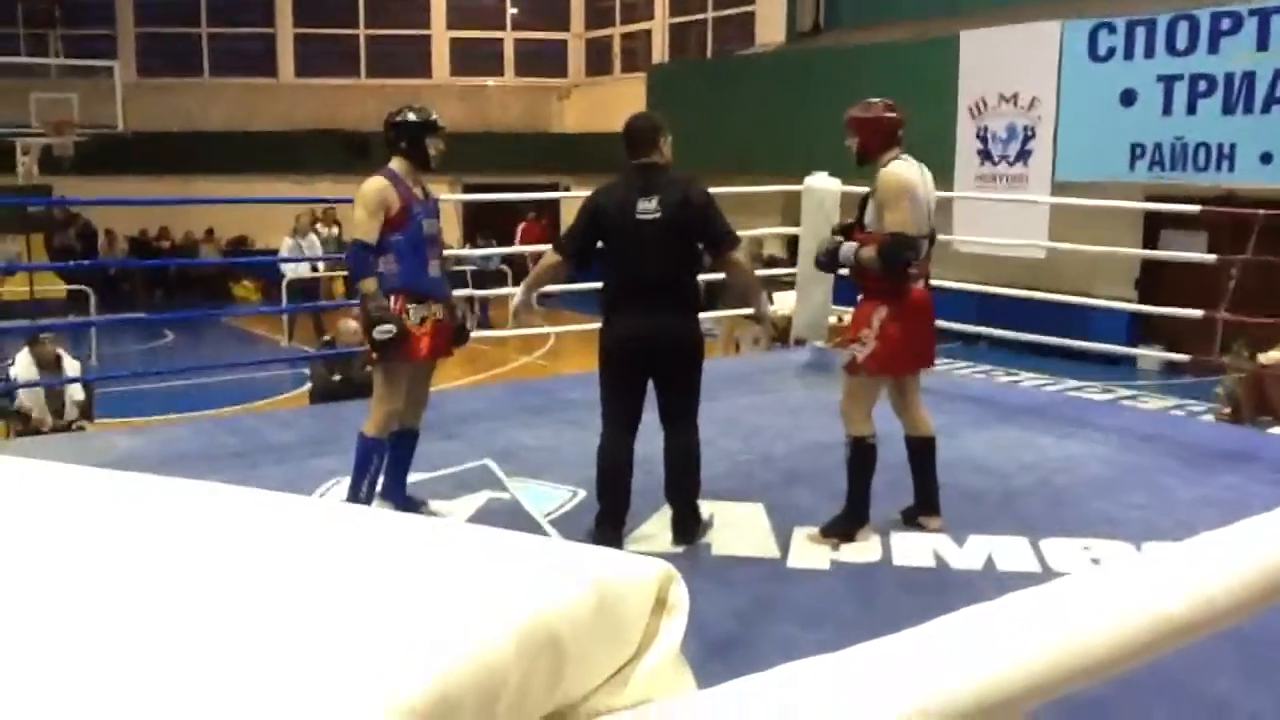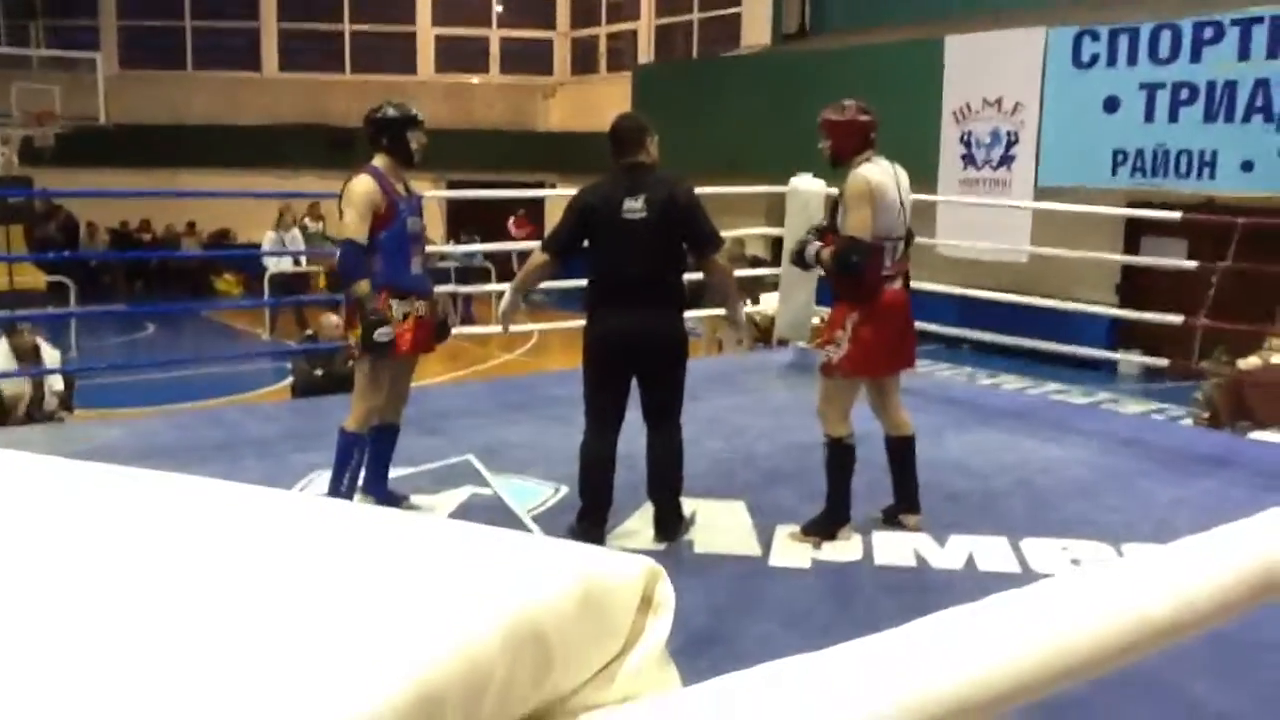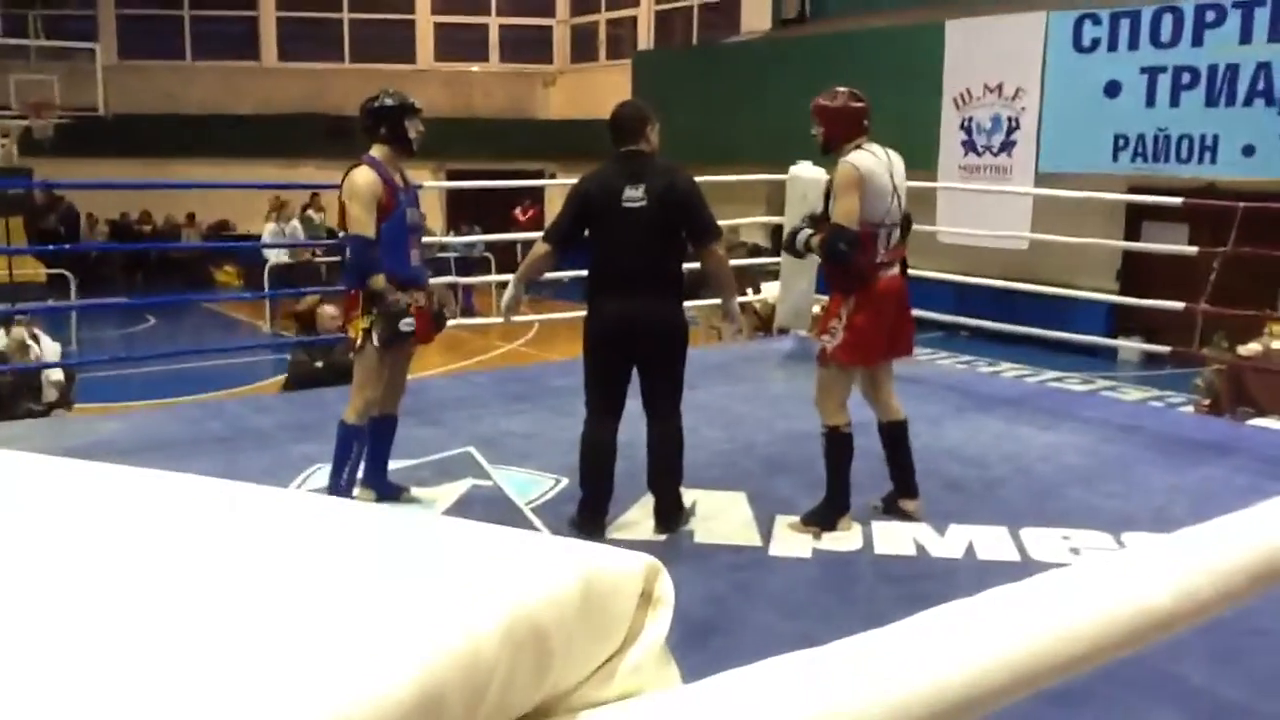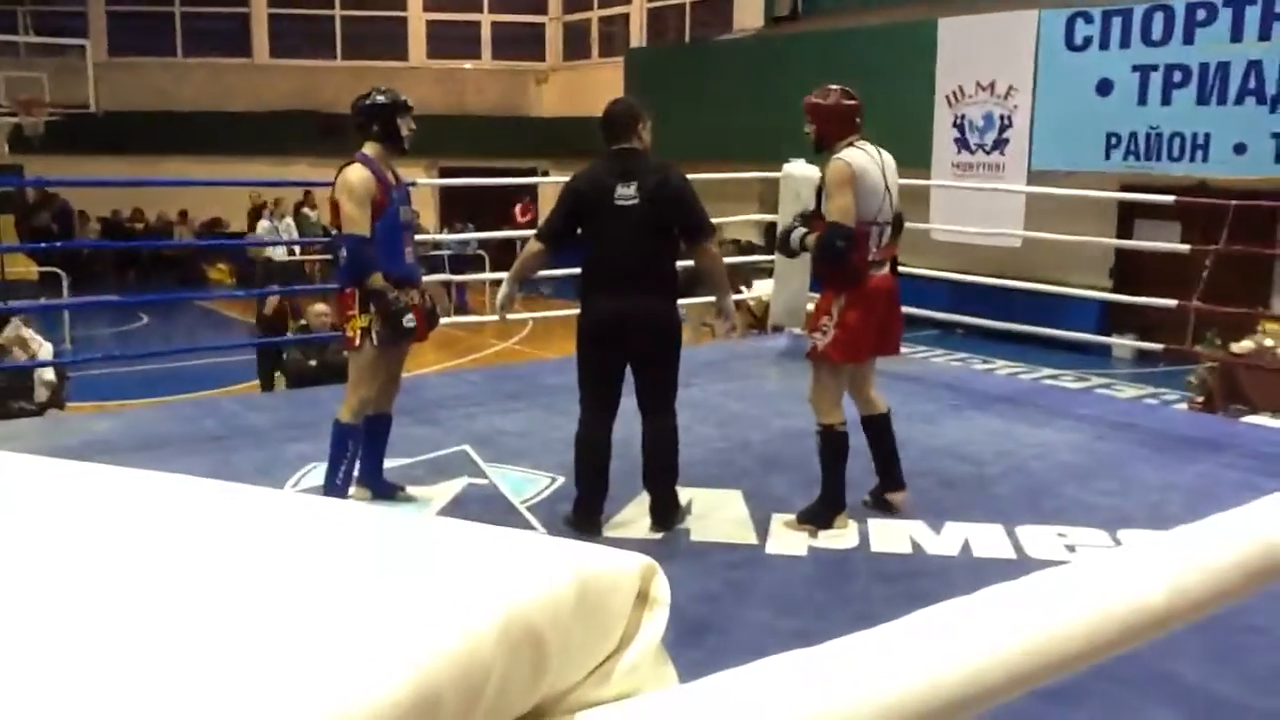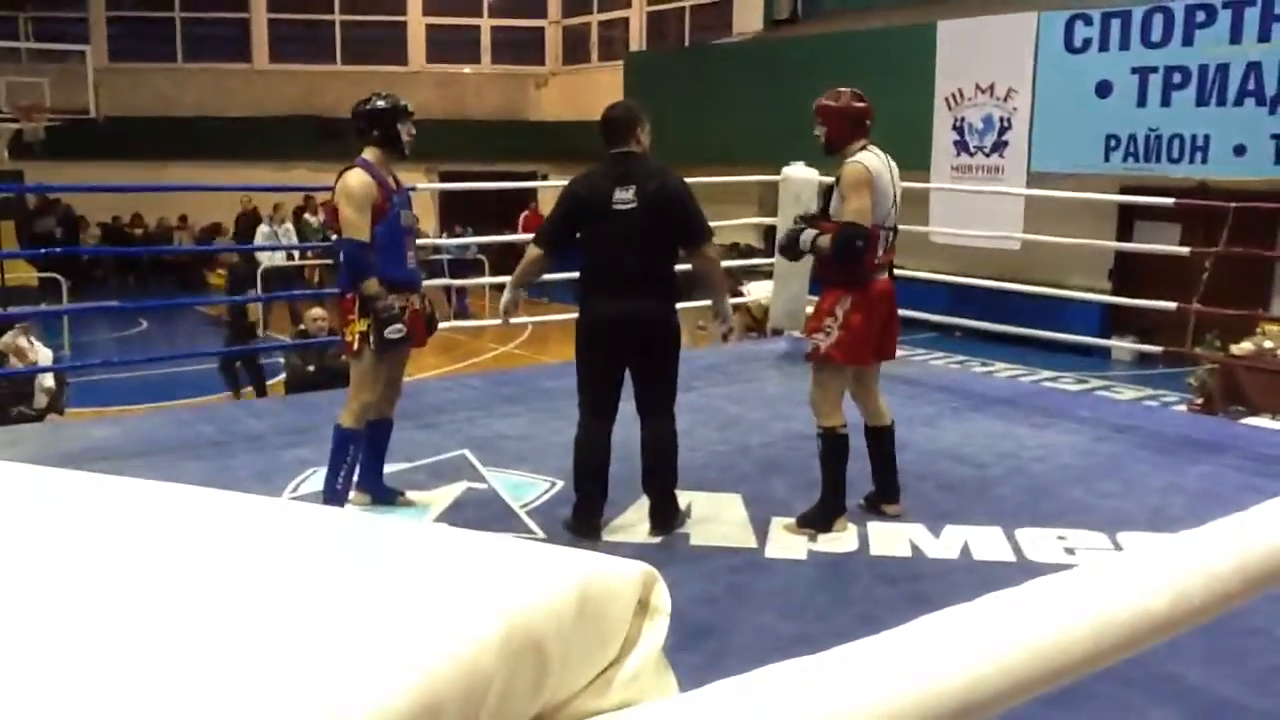
dt=0.2s
person 1, frame 1
left shoulder: (891, 178)
right shoulder: (917, 172)
left elbow: (896, 254)
left wrist: (847, 252)
right wrist: (859, 238)
left hip: (888, 305)
right hip: (912, 299)
left knee: (854, 408)
right knee: (909, 403)
left ankle: (855, 519)
right ankle: (927, 508)
person 1, frame 2
left shoulder: (859, 181)
right shoulder: (895, 173)
left elbow: (853, 258)
left wrist: (815, 251)
right wrist: (834, 239)
left hip: (864, 306)
right hip: (893, 299)
left knee: (832, 409)
right knee: (888, 404)
left ankle: (836, 517)
right ankle: (907, 506)
person 1, frame 3
left shoulder: (850, 168)
right shoulder: (891, 159)
left elbow: (841, 247)
left wrist: (805, 238)
left hip: (859, 294)
right hip: (890, 286)
left knee: (830, 399)
right knee: (881, 392)
left ankle: (836, 508)
right ankle: (906, 493)
person 1, frame 4
left shoulder: (842, 165)
right shoulder: (882, 157)
left elbow: (837, 244)
left wrist: (798, 237)
left hip: (850, 292)
right hip: (879, 285)
left knee: (825, 397)
right knee: (863, 388)
left ankle: (831, 506)
right ankle: (892, 484)
person 1, frame 5
left shoulder: (856, 168)
right shoulder: (882, 162)
left elbow: (854, 243)
left wrist: (807, 239)
right wrist: (821, 227)
left hip: (851, 296)
right hip: (874, 290)
left knee: (825, 399)
right knee: (867, 394)
left ankle: (831, 509)
right ankle: (887, 494)
person 2, frame 1
left shoulder: (606, 197)
right shoulder: (690, 193)
left elbow: (561, 257)
right elbow: (730, 257)
left wrist: (526, 291)
right wrist: (757, 297)
left hip: (623, 327)
right hip: (677, 326)
left knee: (617, 429)
right knee: (681, 427)
left ankle: (609, 527)
right ankle: (686, 523)
person 2, frame 2
left shoulder: (592, 196)
right shoulder: (676, 193)
left elbow: (547, 256)
right elbow: (712, 261)
left wrist: (514, 294)
right wrist: (734, 306)
left hip: (607, 326)
right hip: (662, 326)
left knee: (601, 426)
right knee: (664, 425)
left ankle: (591, 523)
right ankle: (668, 520)
person 2, frame 3
left shoulder: (592, 184)
right shoulder: (676, 182)
left elbow: (548, 246)
right elbow: (710, 250)
left wrist: (516, 286)
right wrist: (729, 298)
left hip: (607, 314)
right hip: (662, 314)
left knee: (601, 417)
right knee: (664, 415)
left ankle: (592, 514)
right ankle: (668, 511)
person 2, frame 4
left shoulder: (585, 181)
right shoulder: (668, 179)
left elbow: (541, 245)
right elbow: (704, 247)
left wrist: (510, 284)
right wrist: (723, 295)
left hip: (601, 312)
right hip: (655, 311)
left knee: (596, 414)
right knee: (658, 413)
left ankle: (587, 512)
right ankle: (664, 508)
person 2, frame 5
left shoulder: (583, 186)
right shoulder: (667, 183)
left elbow: (541, 250)
right elbow: (703, 252)
left wrist: (513, 290)
right wrist: (720, 298)
left hip: (599, 316)
right hip: (654, 315)
left knee: (595, 418)
right knee: (657, 416)
left ankle: (587, 516)
right ankle: (664, 512)
person 3, frame 1
left shoulder: (423, 192)
right shoulder: (379, 188)
right elbow: (359, 255)
left wrist: (450, 307)
right wrist: (375, 308)
left hip: (428, 312)
right hip: (397, 313)
left knee: (413, 407)
right knee: (386, 410)
left ankle: (394, 492)
right ankle: (358, 503)
person 3, frame 2
left shoulder: (405, 188)
right shoulder: (365, 186)
right elbow: (351, 256)
left wrist: (432, 304)
right wrist: (370, 310)
left hip: (409, 309)
right hip: (381, 310)
left knee: (394, 403)
right knee: (367, 405)
left ankle: (375, 487)
right ankle: (338, 498)
person 3, frame 3
left shoulder: (400, 177)
right shoulder: (365, 178)
right elbow: (361, 251)
left wrist: (425, 296)
right wrist: (388, 301)
left hip: (406, 299)
right hip: (377, 303)
left knee: (391, 395)
right knee: (365, 398)
left ankle: (375, 480)
right ankle: (339, 491)
person 3, frame 4
left shoulder: (392, 175)
right shoulder: (357, 176)
right elbow: (357, 250)
left wrist: (421, 293)
right wrist: (388, 299)
left hip: (398, 297)
right hip: (371, 302)
left knee: (386, 392)
right knee: (361, 396)
left ankle: (371, 477)
right ankle: (334, 490)
person 3, frame 5
left shoulder: (392, 179)
right shoulder: (358, 181)
right elbow: (355, 254)
left wrist: (419, 300)
right wrist: (381, 305)
left hip: (400, 301)
right hip: (372, 306)
left knee: (387, 397)
right knee: (363, 400)
left ankle: (370, 483)
right ankle: (334, 496)
